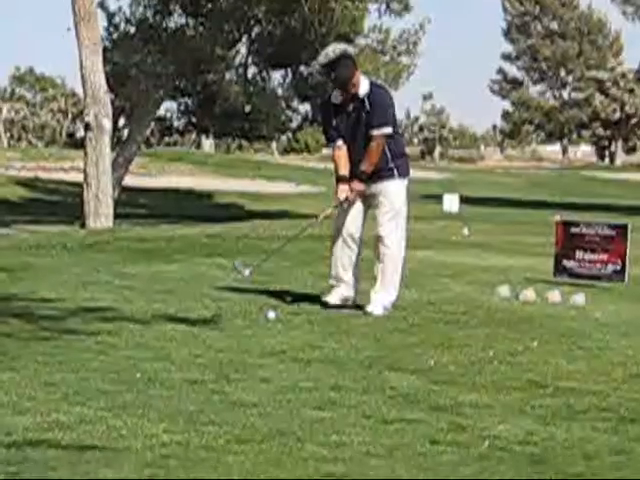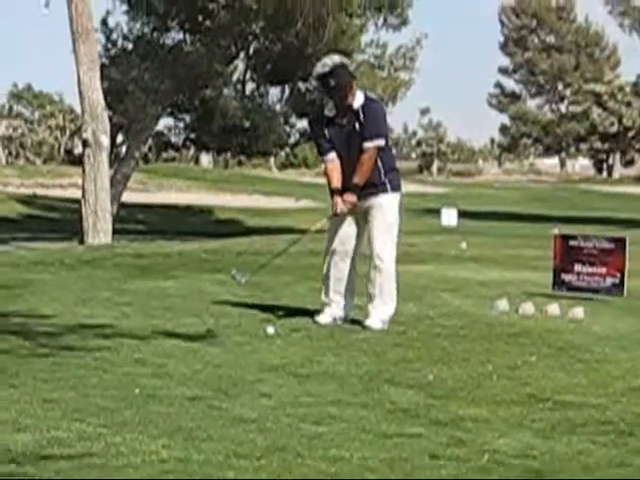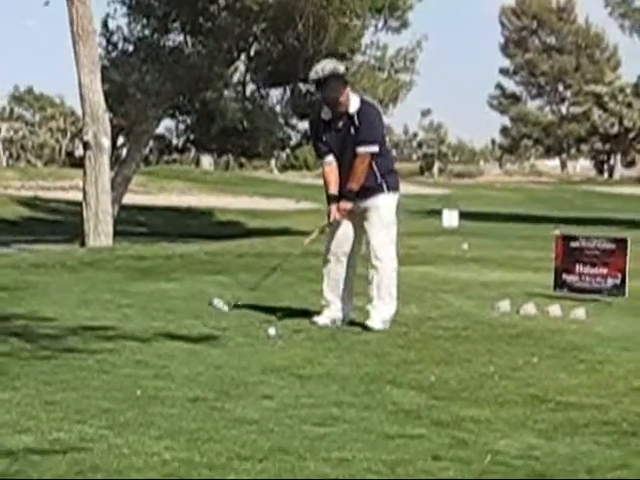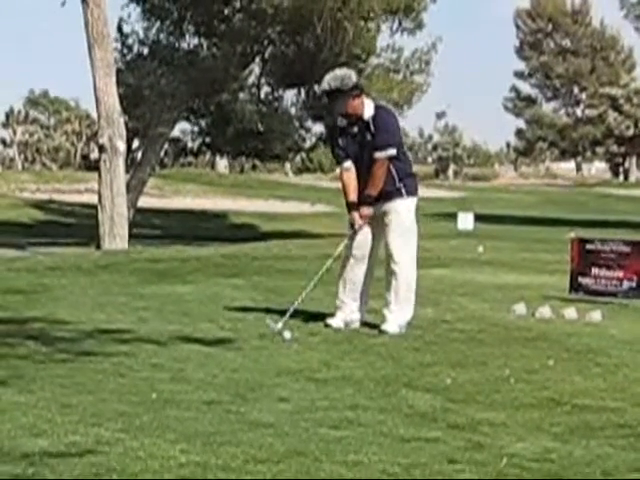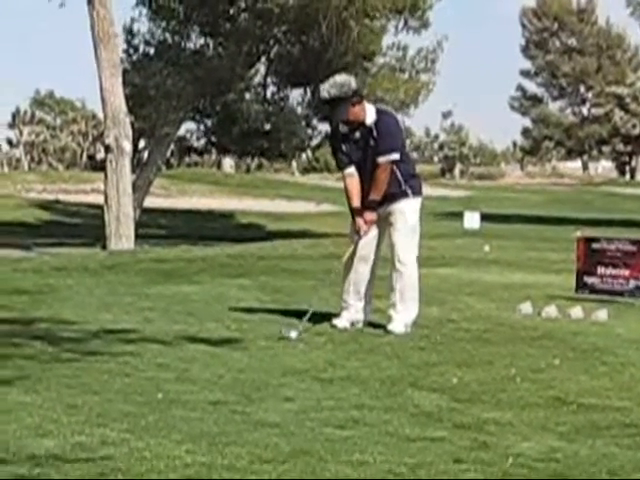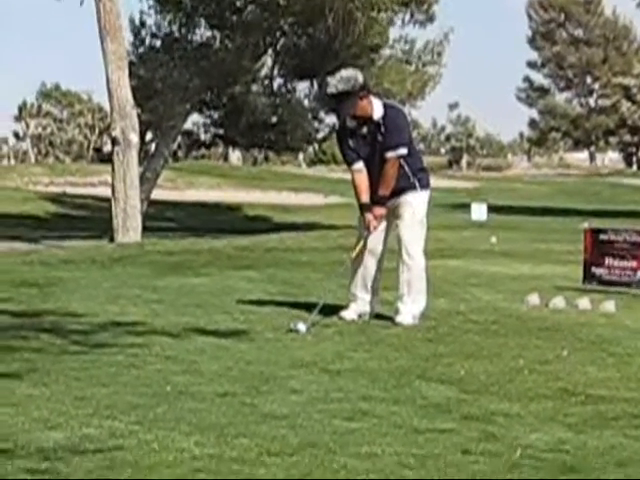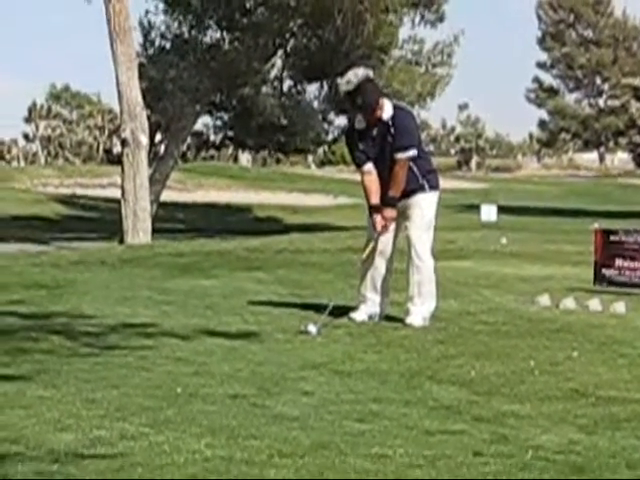
dt=0.5s
person 1, frame 1
left shoulder: (378, 95)
right shoulder: (329, 106)
left elbow: (378, 141)
right elbow: (338, 146)
left wrist: (361, 177)
right wrist: (343, 180)
left hip: (389, 175)
right hip: (356, 178)
left knee: (388, 237)
right knee: (344, 231)
left ankle: (383, 298)
right ankle: (344, 288)
person 1, frame 2
left shoulder: (371, 108)
right shoulder: (321, 120)
left elbow: (370, 153)
right elbow: (330, 159)
left wrist: (353, 190)
right wrist: (336, 193)
left hip: (380, 189)
right hip: (348, 193)
left knee: (382, 252)
right knee: (337, 250)
left ankle: (380, 312)
right ankle: (336, 307)
person 1, frame 3
left shoulder: (367, 112)
right shoulder: (319, 122)
left elbow: (364, 158)
right elbow: (328, 163)
left wrist: (347, 196)
right wrist: (333, 199)
left hip: (379, 192)
right hip: (346, 197)
left knee: (381, 251)
right knee: (336, 252)
left ankle: (381, 313)
right ankle: (336, 309)
person 1, frame 4
left shoulder: (382, 117)
right shoulder: (337, 128)
left elbow: (382, 163)
right elbow: (347, 169)
left wrist: (367, 201)
right wrist: (353, 206)
left hip: (397, 195)
right hip: (365, 201)
left knee: (399, 257)
right knee: (355, 254)
left ankle: (397, 317)
right ankle: (349, 312)
person 1, frame 5
left shoulder: (385, 121)
right shoulder: (339, 133)
left elbow: (384, 168)
right elbow: (350, 174)
left wrist: (371, 207)
right wrist: (357, 212)
left hip: (401, 196)
right hip: (368, 203)
left knee: (403, 256)
right knee: (359, 255)
left ankle: (402, 317)
right ankle: (354, 311)
person 1, frame 6
left shoulder: (392, 116)
right shoulder: (346, 129)
left elbow: (392, 163)
right elbow: (358, 170)
left wrist: (380, 202)
right wrist: (366, 207)
left hip: (410, 189)
right hip: (376, 195)
left knee: (410, 247)
right knee: (367, 247)
left ankle: (410, 308)
right ankle: (361, 304)
person 1, frame 7
left shoulder: (401, 117)
right shoulder: (354, 131)
left elbow: (402, 164)
right elbow: (368, 172)
left wrist: (391, 204)
right wrist: (376, 209)
left hip: (419, 191)
right hip: (385, 196)
left knee: (419, 248)
right knee: (377, 248)
left ankle: (420, 310)
right ankle: (371, 305)
